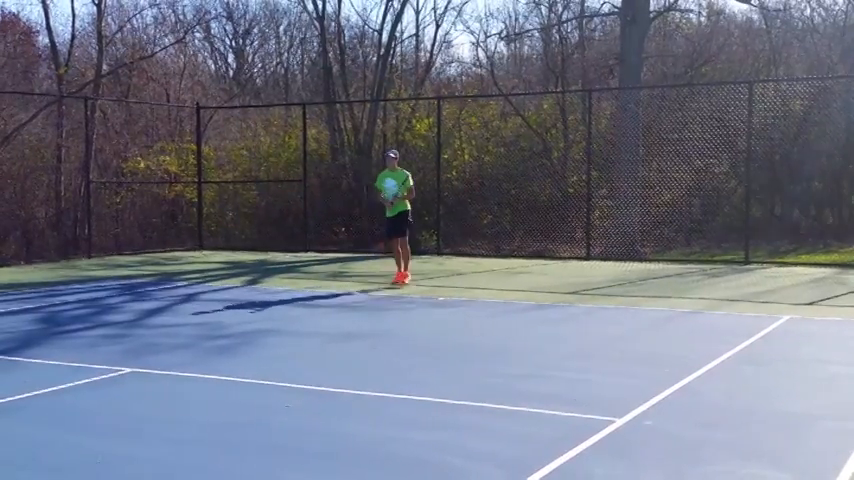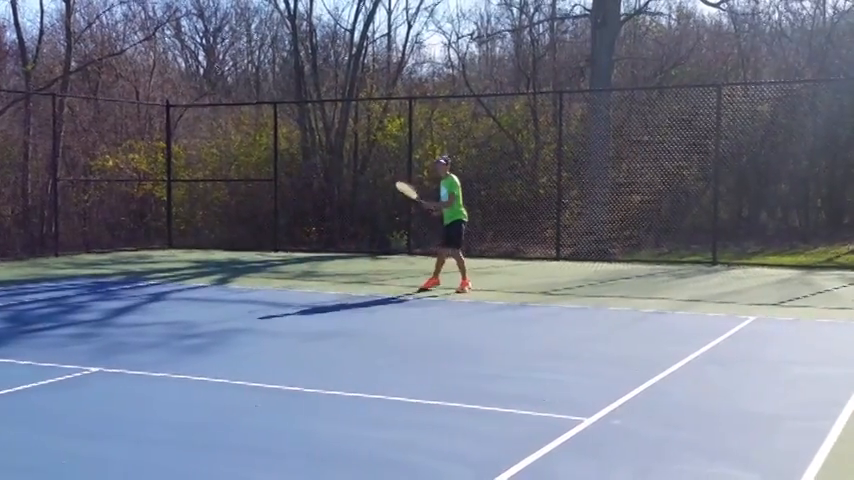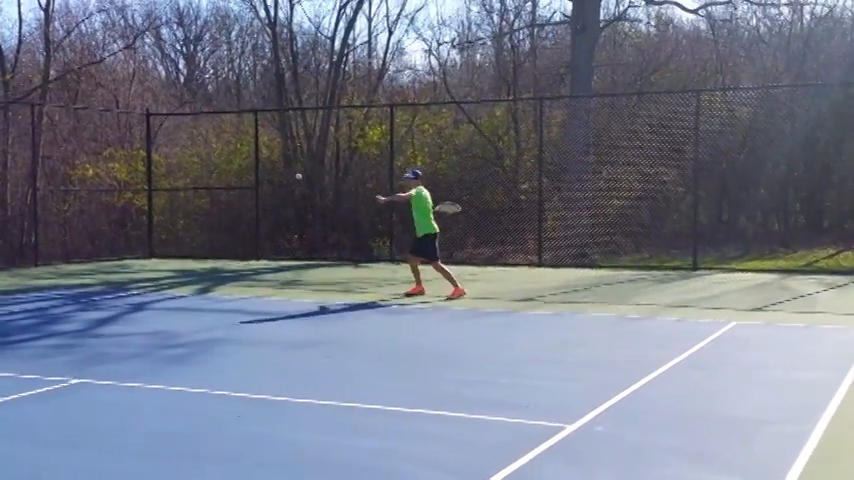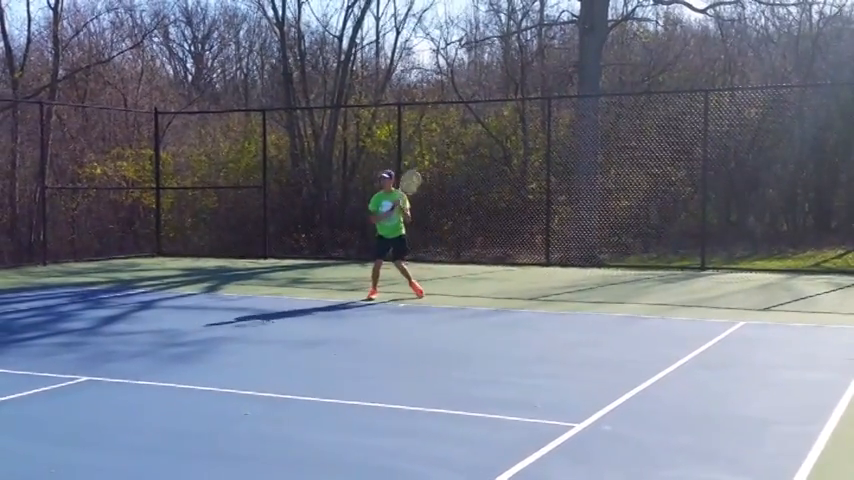
dt=1s
person 1, frame 1
left shoulder: (404, 174)
right shoulder: (382, 176)
left elbow: (412, 194)
right elbow: (380, 194)
left wrist: (399, 199)
right wrist: (385, 201)
left hip: (403, 211)
right hip: (390, 213)
left knee: (403, 242)
right knee: (394, 243)
left ankle: (405, 273)
right ankle: (400, 271)
person 1, frame 2
left shoulder: (453, 181)
right shoulder: (443, 181)
left elbow: (449, 203)
left wrist: (431, 204)
right wrist: (436, 208)
left hip: (458, 219)
right hip: (448, 220)
left knee: (455, 252)
right knee: (442, 251)
left ankle: (465, 282)
right ankle: (435, 278)
person 1, frame 3
left shoulder: (417, 191)
right shoulder: (421, 192)
left elbow: (402, 197)
left wrist: (385, 199)
left hip: (428, 233)
right hip: (422, 233)
left knee: (435, 263)
right knee: (412, 258)
left ankle: (458, 288)
right ankle: (419, 287)
person 1, frame 4
left shoulder: (400, 196)
right shoulder: (376, 197)
left elbow: (408, 219)
right elbow: (372, 219)
left wrist: (402, 209)
right wrist: (386, 214)
left hip: (398, 235)
right hip: (383, 235)
left knee: (399, 263)
right knee: (377, 262)
left ankle: (412, 283)
right ankle: (373, 290)
